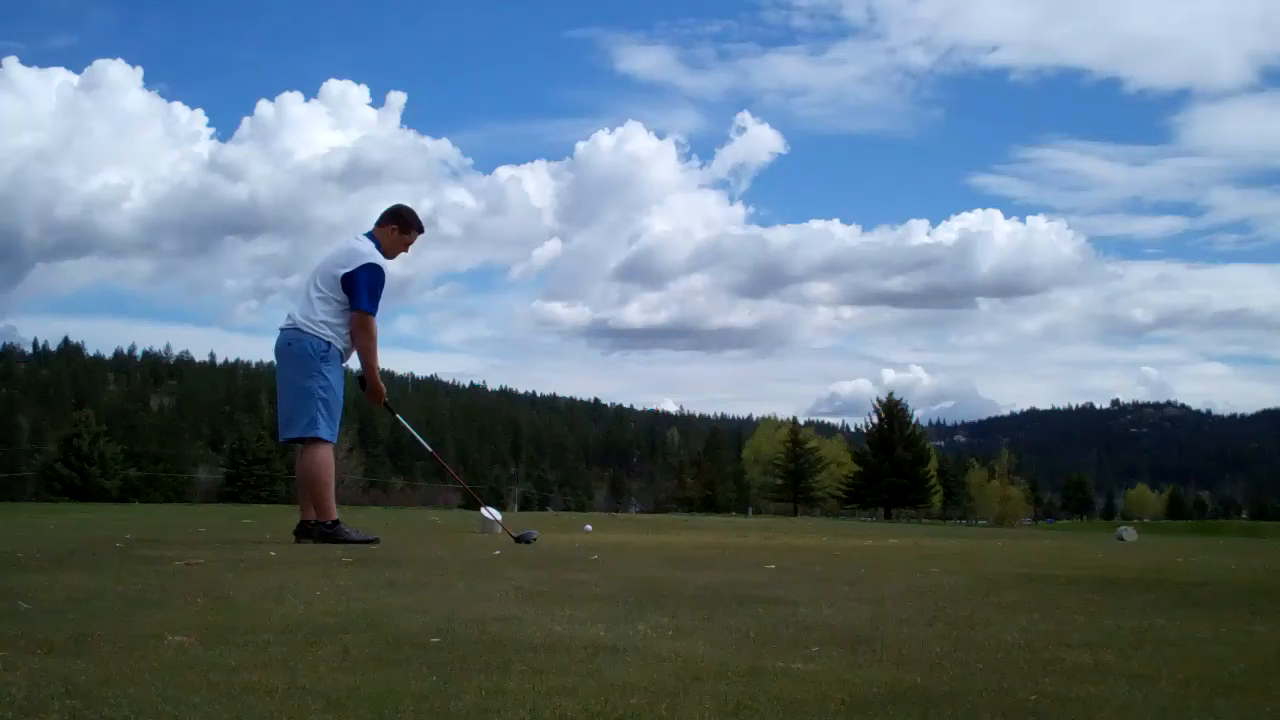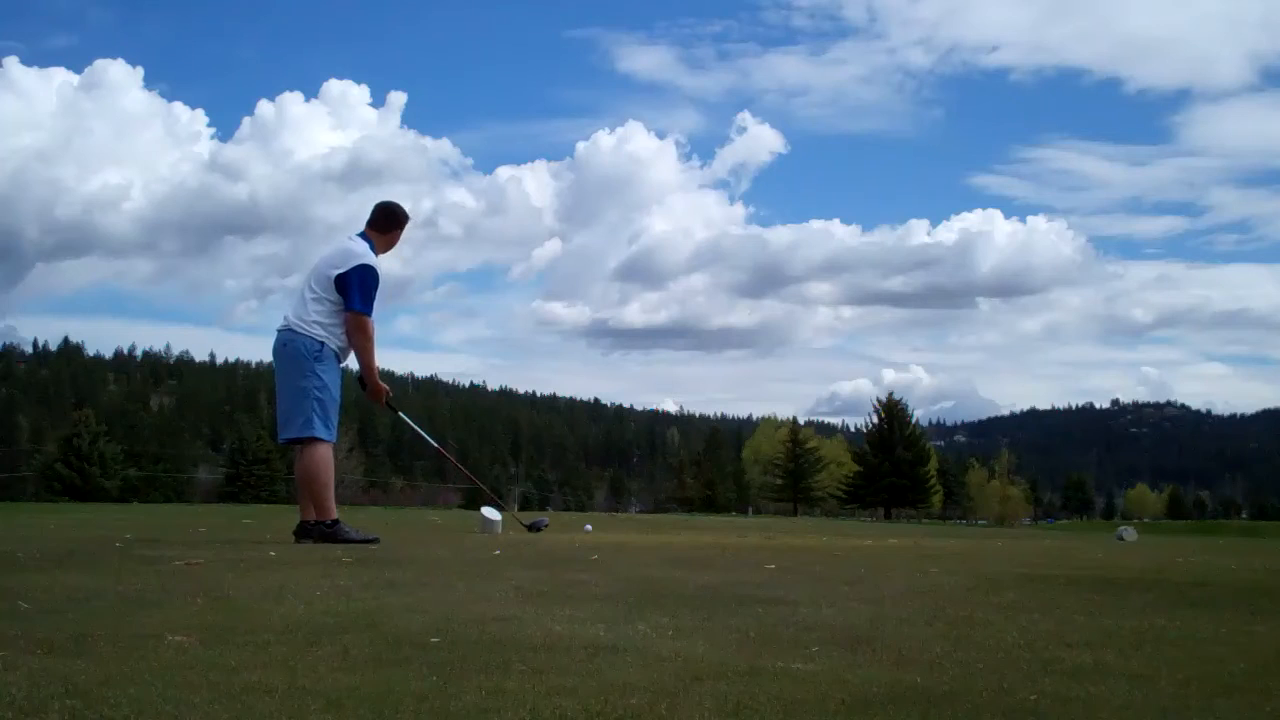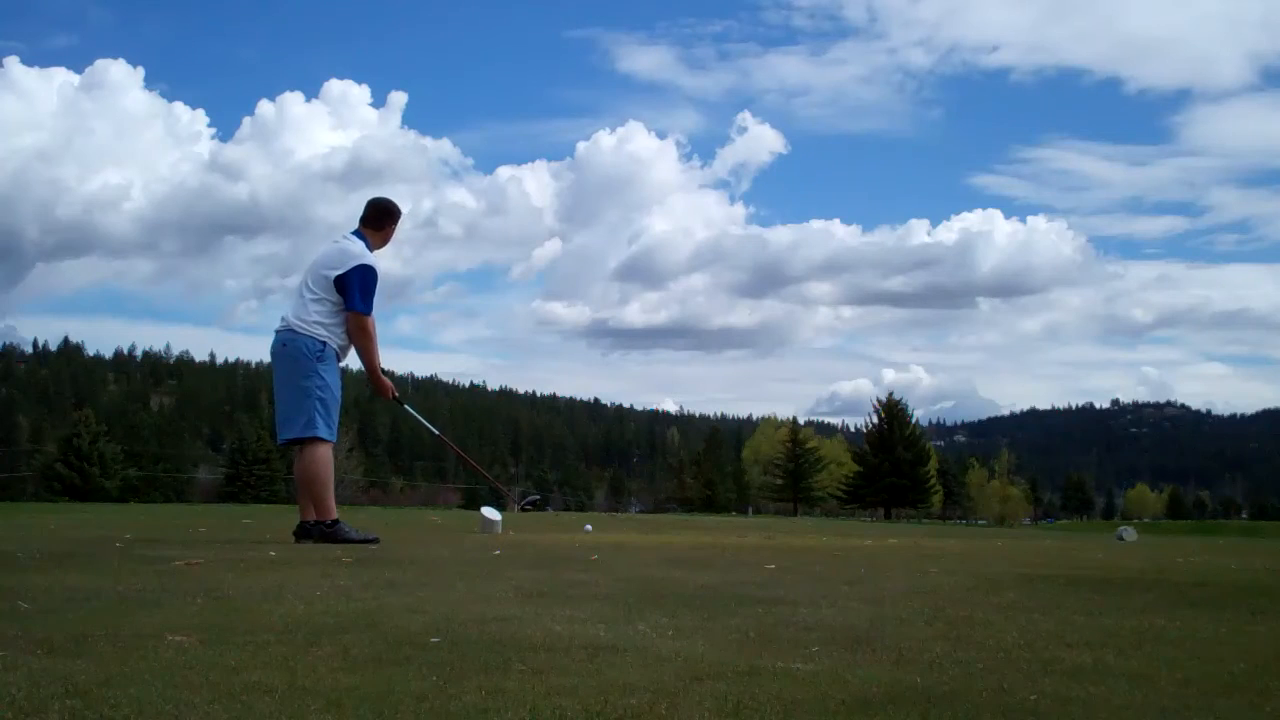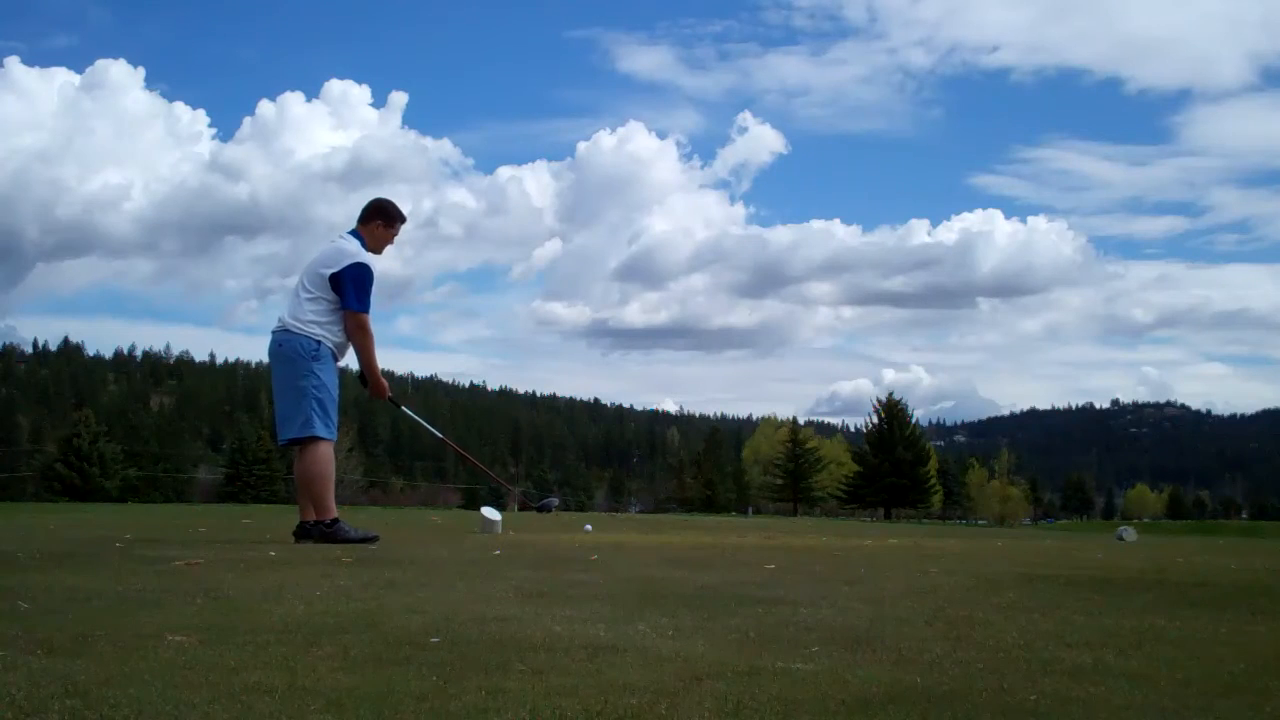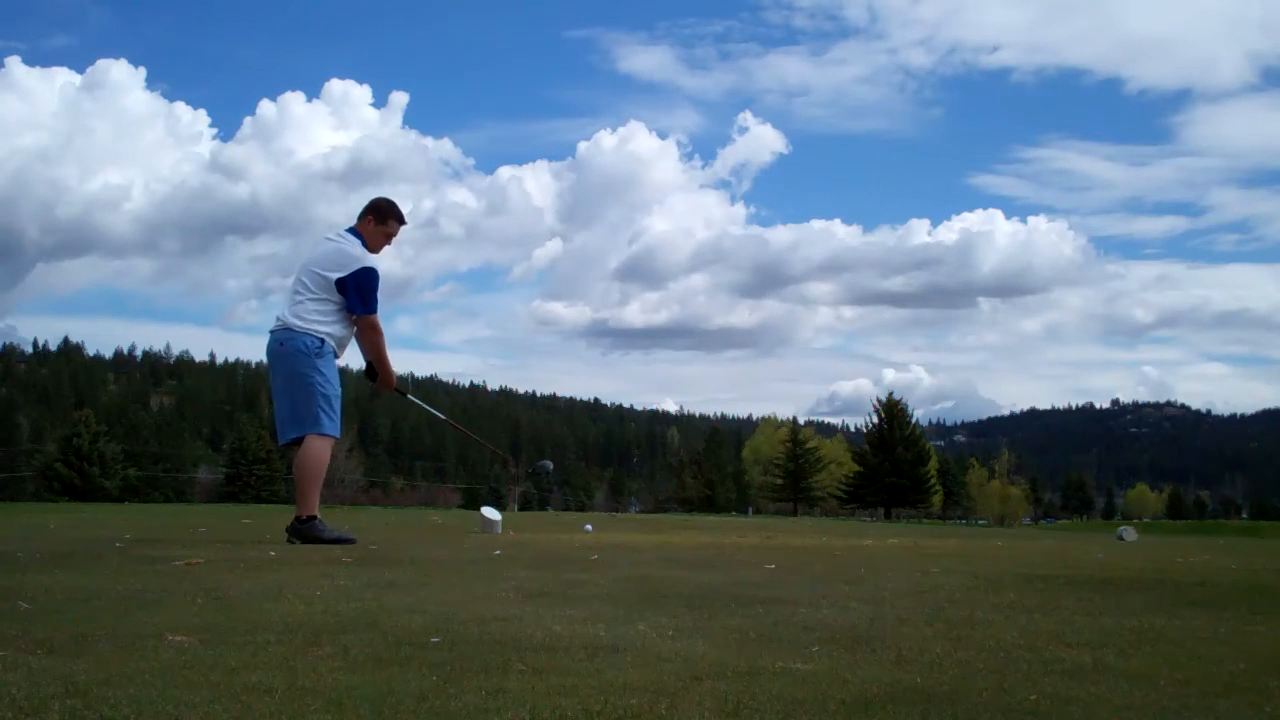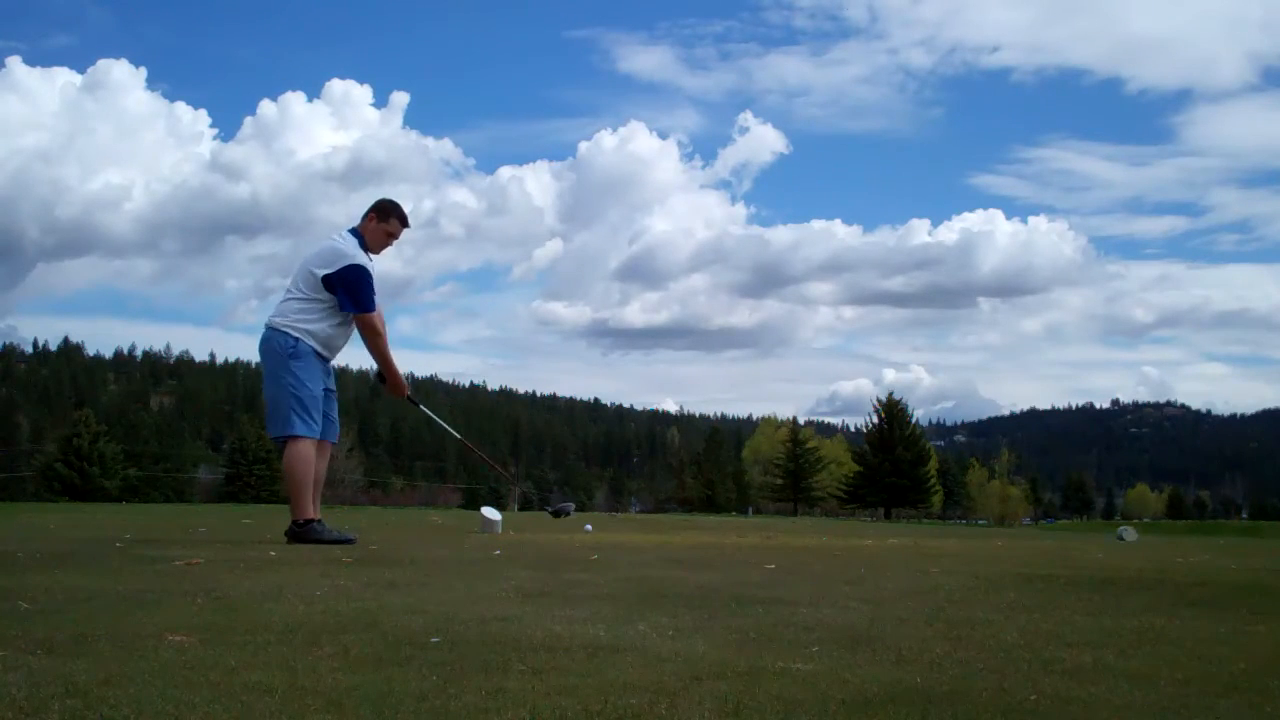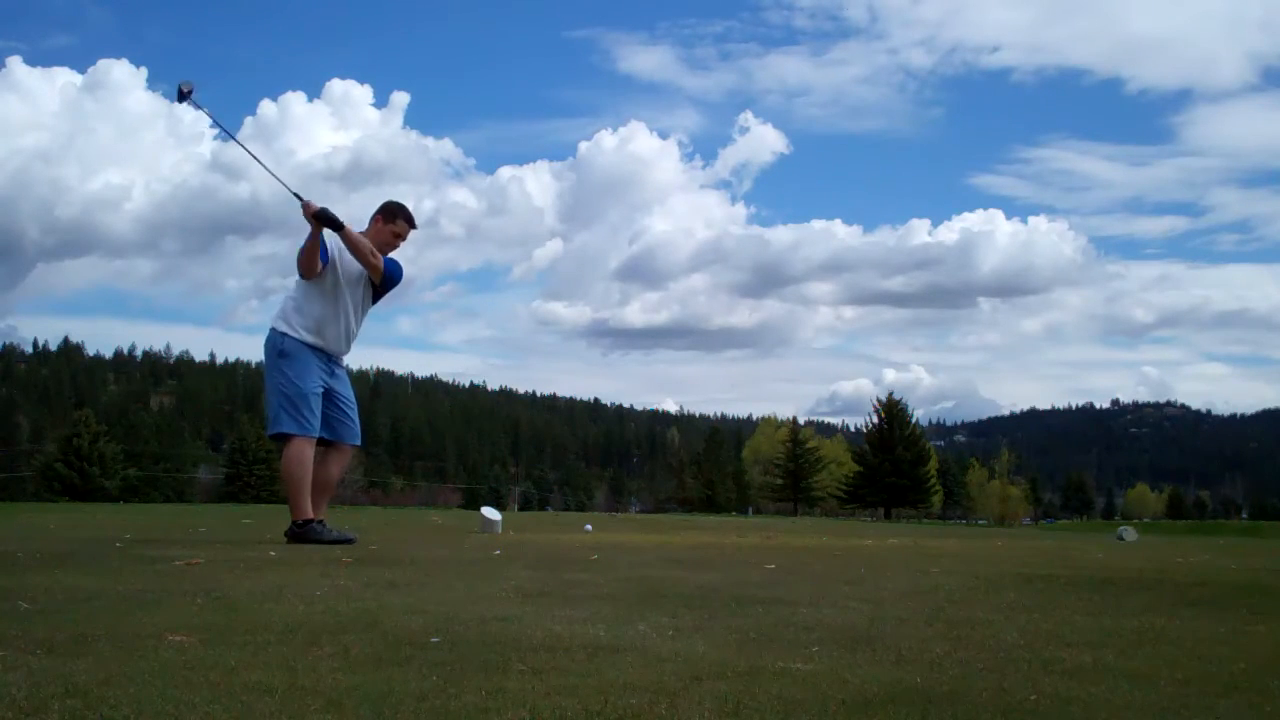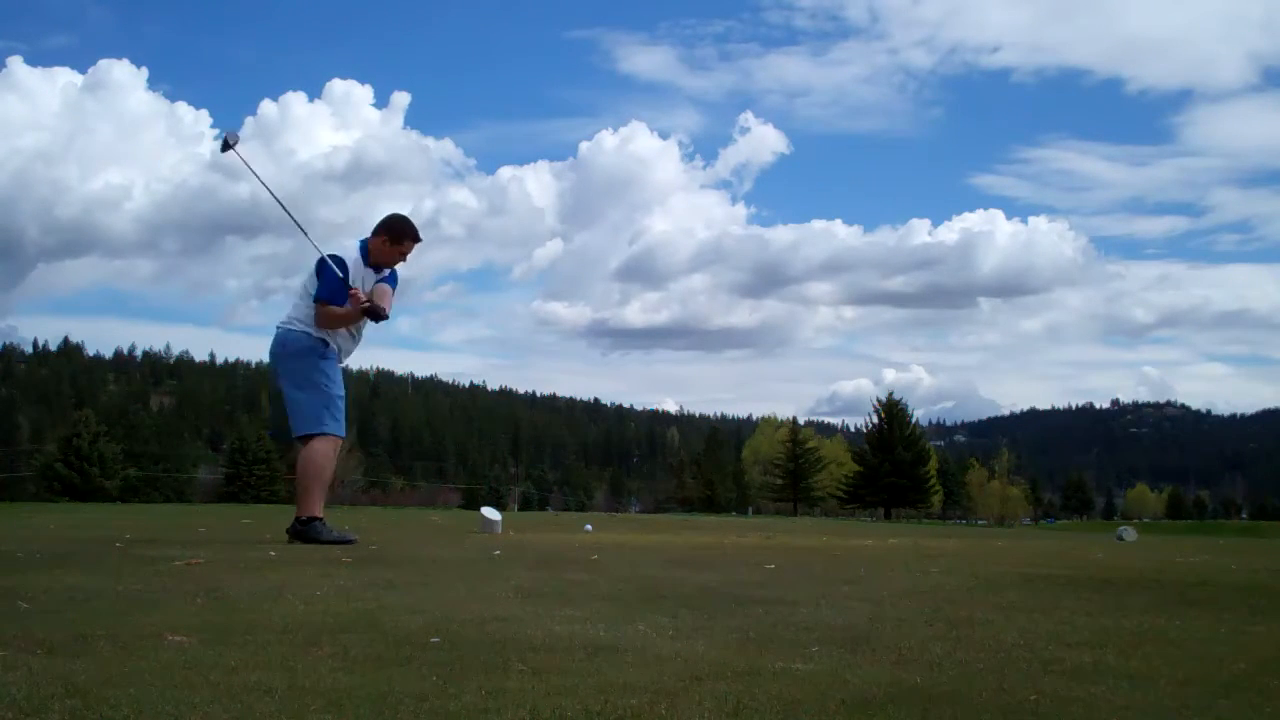
dt=0.4s
person 1, frame 1
left shoulder: (352, 248)
right shoulder: (370, 263)
right elbow: (363, 327)
left wrist: (369, 375)
right wrist: (374, 380)
left hip: (296, 341)
right hip: (314, 347)
left knee: (311, 437)
right knee: (320, 436)
left ankle: (309, 522)
right ankle: (328, 523)
person 1, frame 2
left shoulder: (348, 250)
right shoulder: (364, 264)
left elbow: (356, 322)
right elbow: (358, 328)
left wrist: (369, 374)
right wrist: (372, 379)
left hip: (296, 343)
right hip: (311, 348)
left knee: (308, 438)
right knee: (317, 437)
left ankle: (308, 523)
right ankle: (327, 523)
person 1, frame 3
left shoulder: (341, 247)
right shoulder: (362, 263)
right elbow: (360, 328)
left wrist: (372, 372)
right wrist: (378, 377)
left hip: (293, 343)
right hip: (311, 348)
left knee: (307, 438)
right knee: (318, 437)
left ankle: (308, 522)
right ankle: (328, 523)
person 1, frame 4
left shoulder: (339, 248)
right shoulder: (357, 262)
left elbow: (348, 323)
right elbow: (358, 327)
left wrist: (366, 372)
right wrist: (375, 377)
left hip: (291, 345)
right hip: (307, 348)
left knee: (309, 438)
right knee: (320, 436)
left ankle: (308, 523)
right ankle: (328, 523)
person 1, frame 5
left shoulder: (334, 243)
right shoulder: (361, 264)
right elbow: (369, 327)
left wrist: (371, 363)
right wrist: (386, 372)
left hip: (285, 342)
right hip: (308, 347)
left knee: (310, 434)
right knee: (321, 432)
left ankle: (306, 521)
right ankle: (306, 521)
person 1, frame 6
left shoulder: (360, 258)
right shoulder: (351, 262)
left elbow: (373, 316)
right elbow: (367, 325)
left wrist: (387, 368)
right wrist: (392, 373)
left hip: (315, 355)
right hip: (293, 346)
left knee: (322, 438)
right knee: (303, 434)
left ankle: (308, 522)
right ankle: (304, 523)
person 1, frame 7
left shoulder: (391, 270)
right shoulder: (327, 243)
left elbow: (369, 261)
right elbow: (308, 268)
left wrist: (339, 226)
right wrist: (317, 227)
left hip: (332, 361)
right hip: (294, 348)
left knee: (344, 443)
right knee: (303, 435)
left ankle: (312, 522)
right ankle: (303, 524)
person 1, frame 8
left shoulder: (386, 273)
right shoulder: (339, 263)
left elbow: (382, 306)
right elbow: (325, 319)
left wrist: (368, 303)
right wrist: (358, 307)
left hip: (309, 352)
right hip: (307, 346)
left knee: (322, 436)
right knee: (324, 433)
left ankle: (305, 519)
right ankle: (309, 521)
